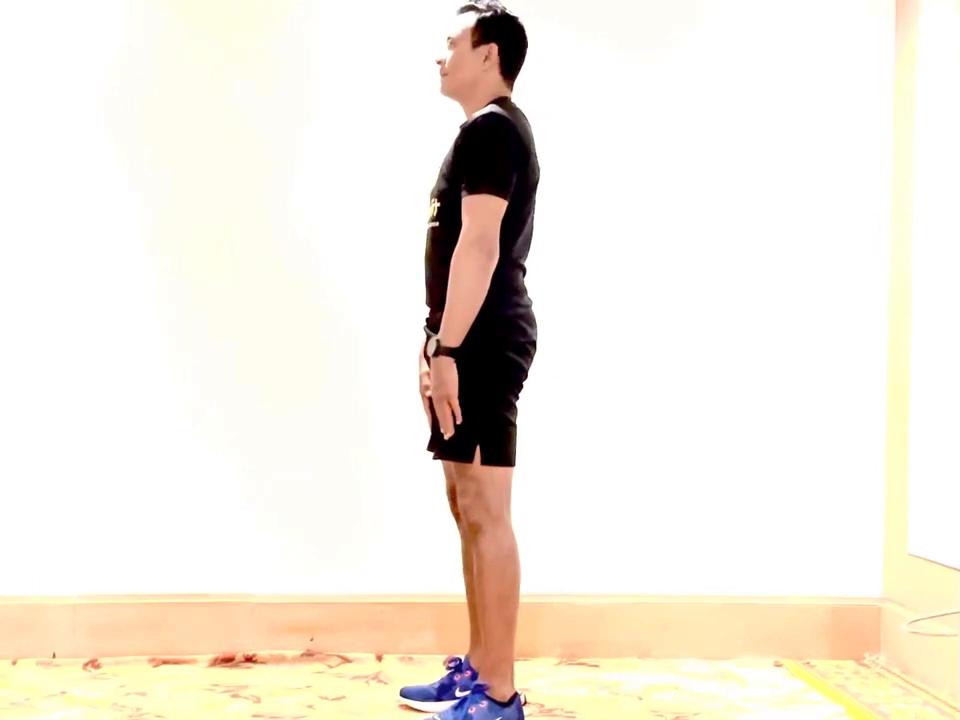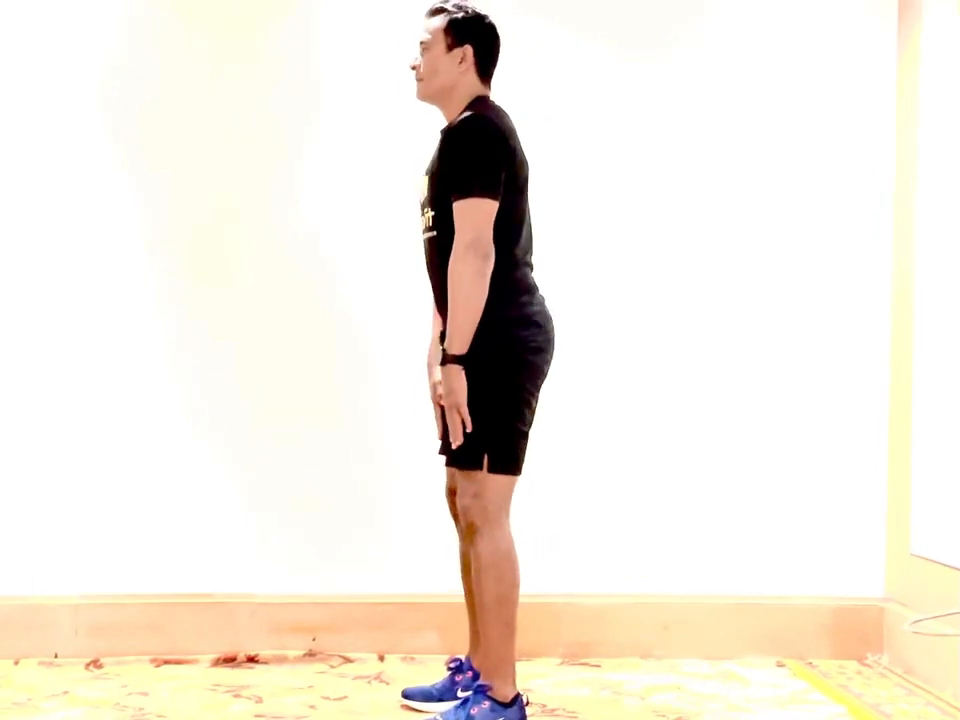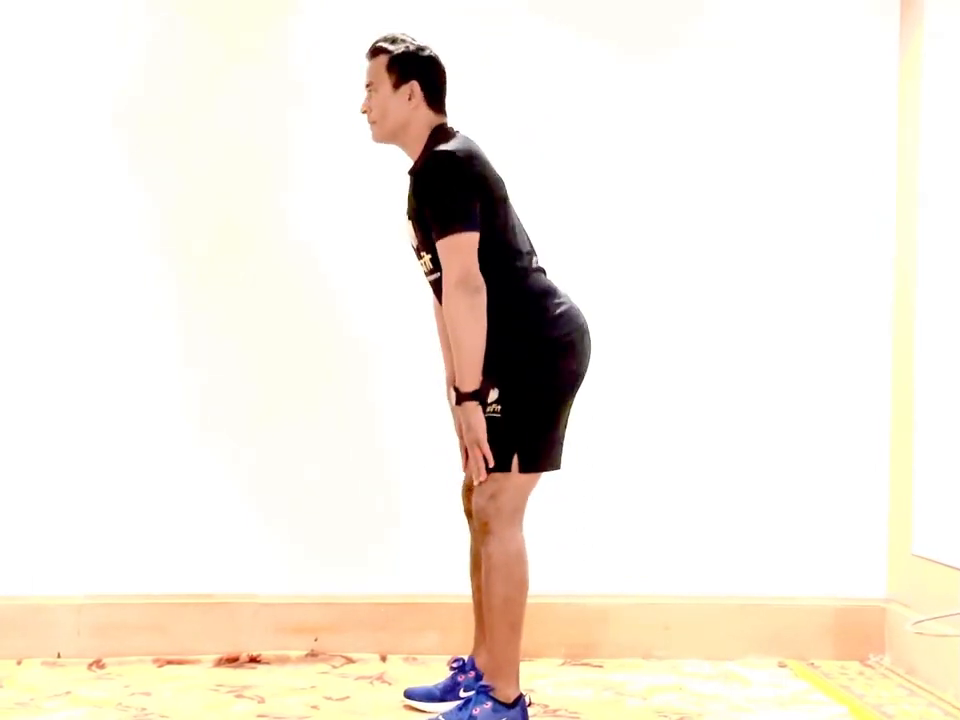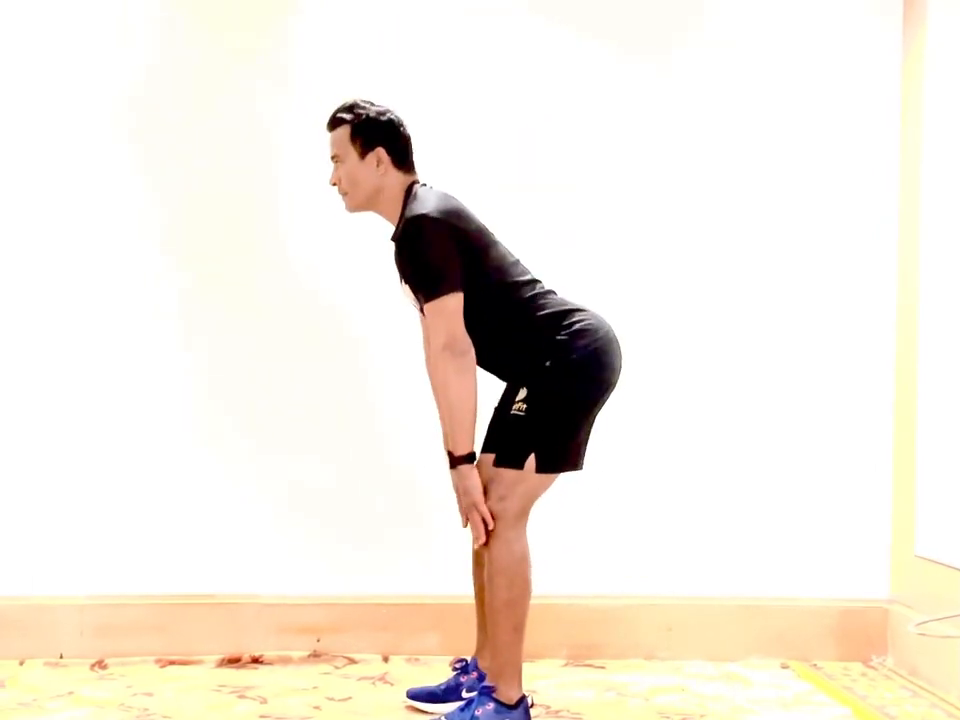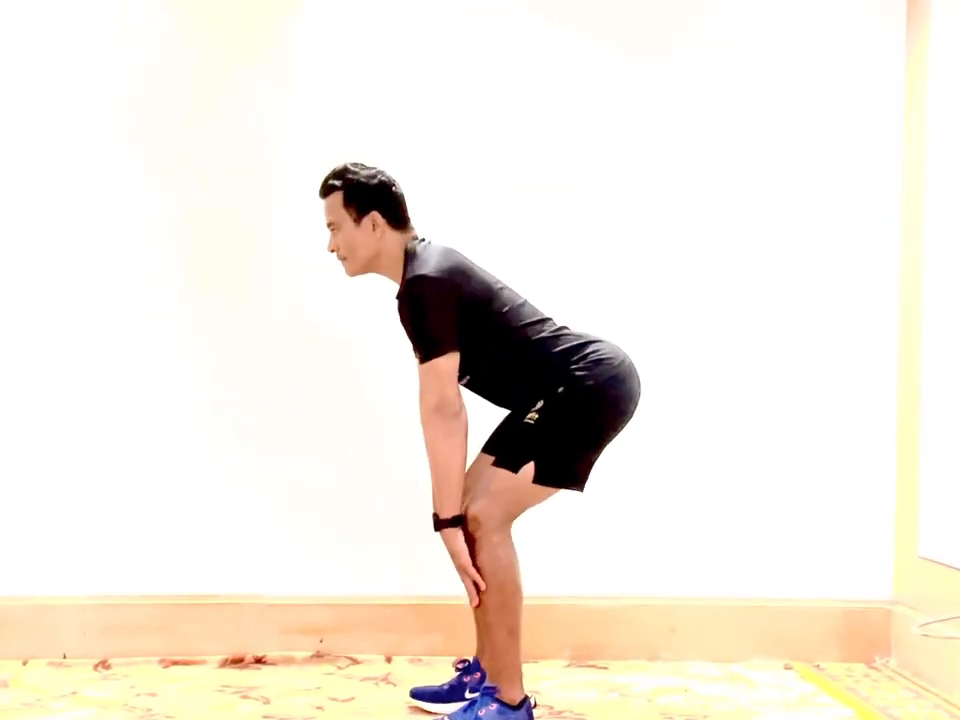
dt=0.5s
person 1, frame 1
left shoulder: (490, 127)
right shoulder: (490, 131)
left elbow: (479, 245)
left wrist: (447, 351)
right wrist: (441, 346)
left hip: (482, 344)
right hip: (471, 342)
left knee: (485, 512)
right knee: (467, 507)
person 1, frame 2
left shoulder: (473, 130)
right shoulder: (471, 132)
left elbow: (474, 251)
left wrist: (454, 357)
right wrist: (445, 349)
left hip: (499, 346)
right hip: (484, 344)
left knee: (483, 512)
right knee: (467, 506)
person 1, frame 3
left shoulder: (444, 164)
right shoulder: (435, 166)
left elbow: (465, 285)
right elbow: (449, 287)
left wrist: (469, 398)
right wrist: (459, 386)
left hip: (538, 350)
right hip: (524, 350)
left knee: (497, 512)
right knee: (481, 503)
person 1, frame 4
left shoulder: (424, 226)
right shoulder: (422, 220)
left elbow: (451, 349)
right elbow: (449, 347)
left wrist: (461, 460)
right wrist: (462, 458)
left hip: (572, 357)
right hip: (560, 358)
left knee: (499, 511)
right knee: (488, 508)
person 1, frame 5
left shoulder: (424, 286)
right shoulder: (429, 272)
left elbow: (443, 411)
right elbow: (444, 408)
left wrist: (448, 522)
right wrist: (452, 513)
left hip: (593, 387)
right hip: (583, 383)
left knee: (483, 514)
right knee: (472, 504)
right ankle: (484, 673)
